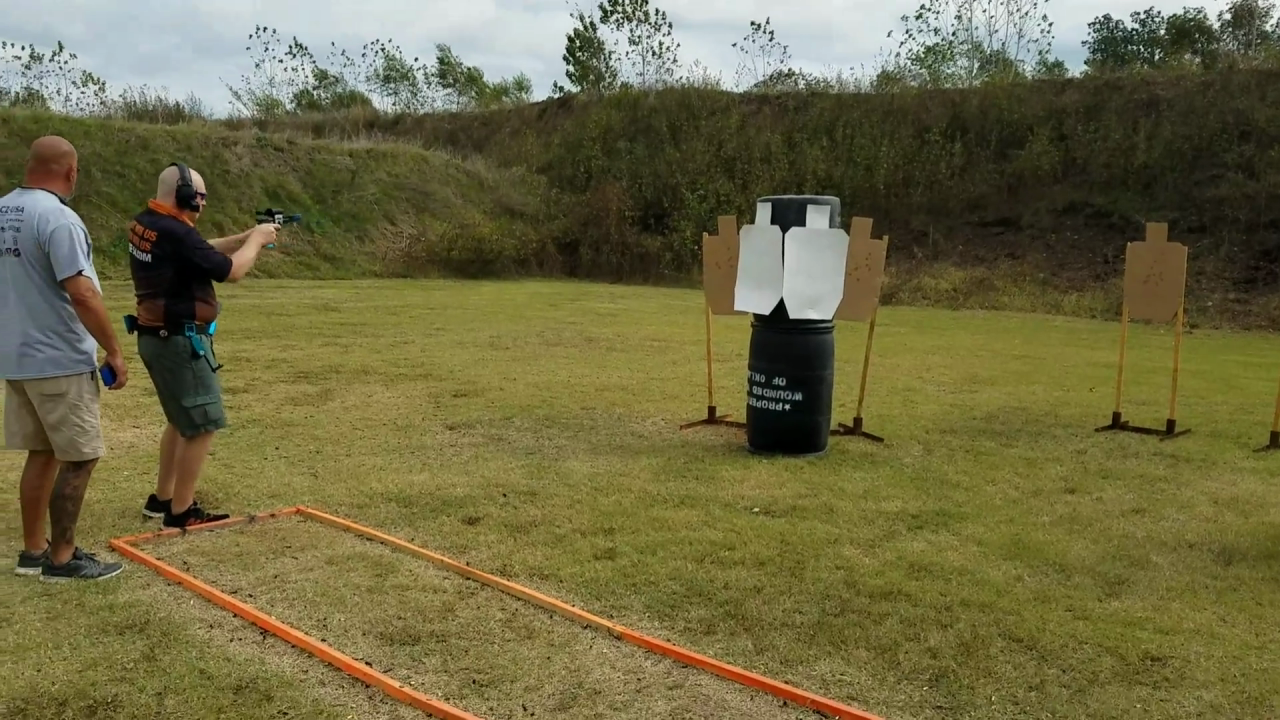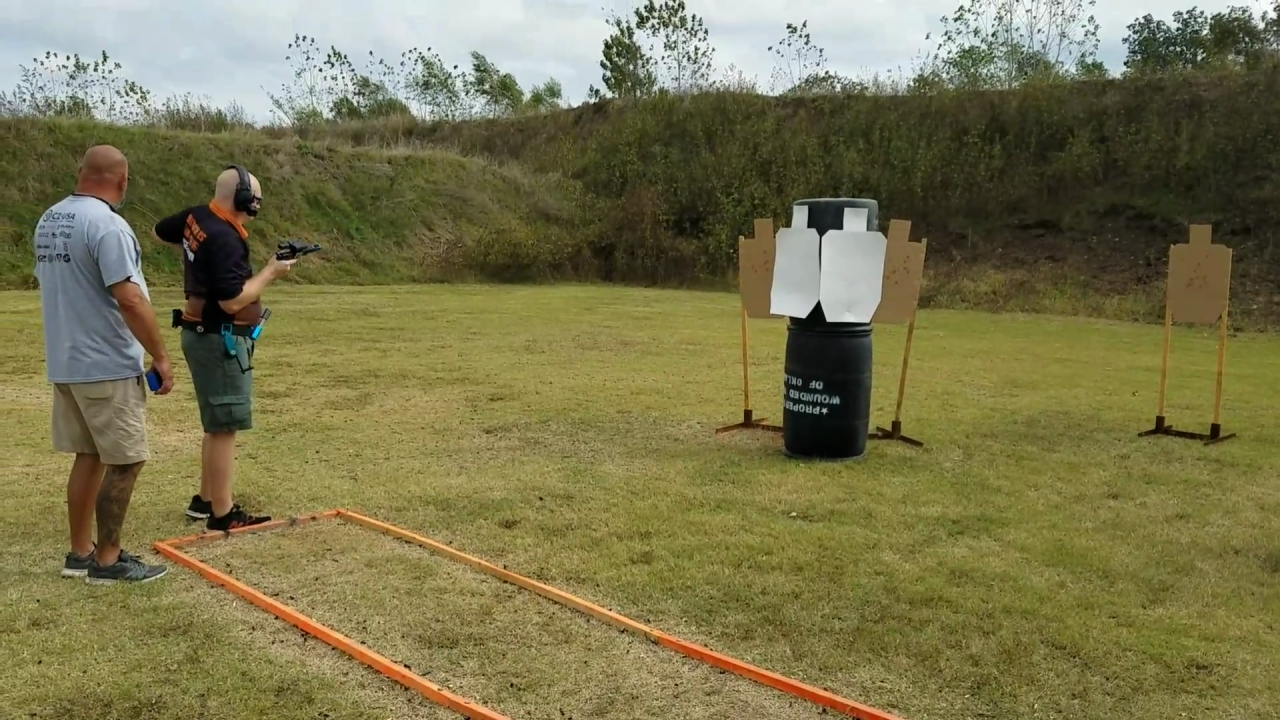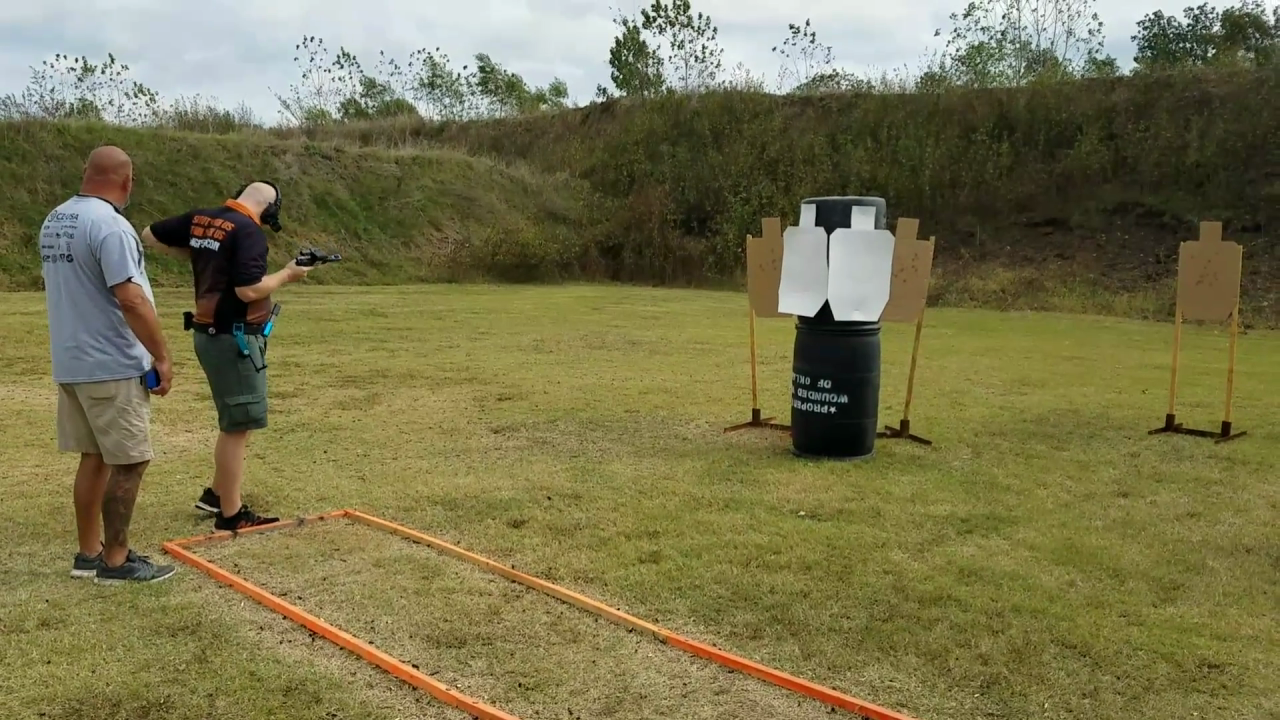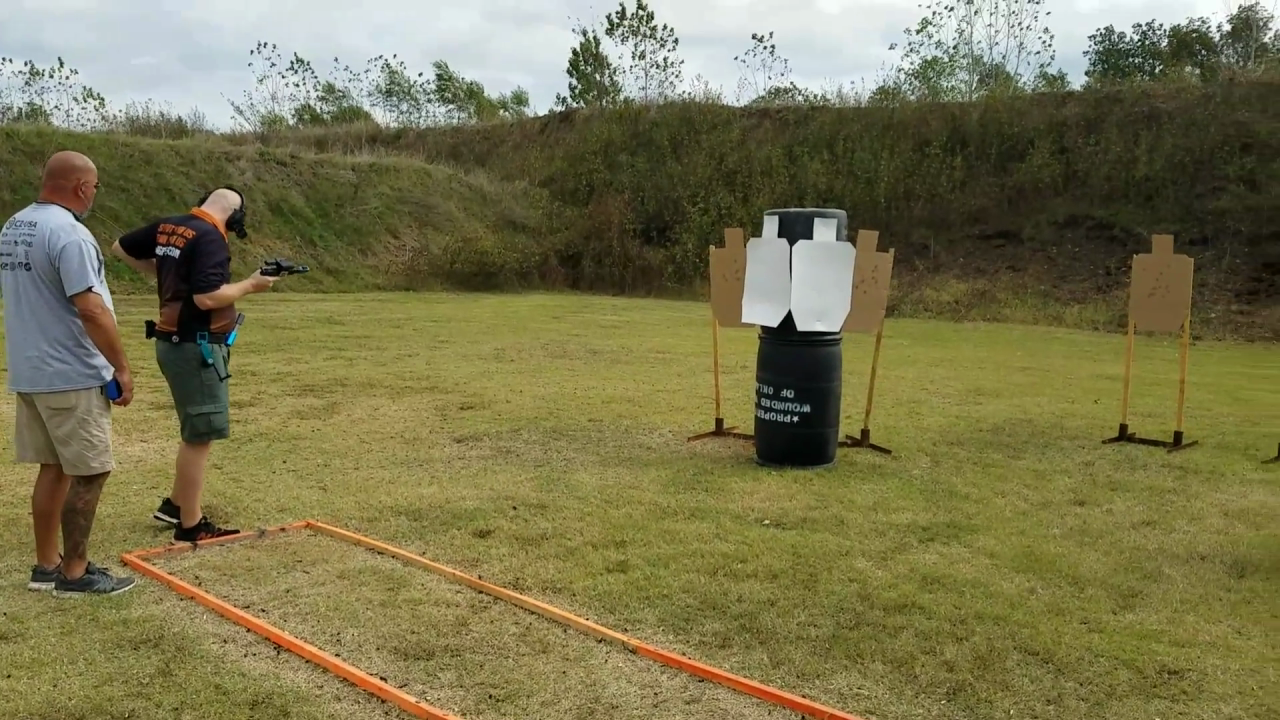
dt=1s
person 1, frame 1
right shoulder: (58, 217)
right elbow: (82, 295)
right wrist: (113, 351)
right hip: (60, 363)
left knee: (42, 454)
right knee: (79, 457)
right ankle: (62, 558)
person 1, frame 2
left shoulder: (49, 220)
right shoulder: (106, 224)
right elbow: (129, 300)
right wrist: (160, 357)
left hip: (66, 363)
right hip: (107, 367)
left knee: (89, 456)
right knee: (124, 461)
left ankle: (80, 552)
right ankle: (107, 559)
person 1, frame 3
left shoulder: (54, 221)
right shoulder: (109, 225)
right elbow: (131, 301)
right wrist: (161, 357)
left hip: (71, 363)
right hip: (111, 366)
left knee: (94, 457)
right knee: (128, 461)
left ankle: (89, 552)
right ankle: (115, 560)
person 1, frame 4
right shoulder: (68, 234)
right elbow: (91, 311)
right wrist: (121, 368)
right hip: (70, 376)
left knee: (53, 469)
right knee: (88, 473)
left ankle: (46, 564)
right ankle: (74, 572)
person 2, frame 1
left shoulder: (147, 221)
right shoulder: (175, 233)
left elbow: (201, 249)
right elbow: (231, 270)
left wrist: (247, 235)
right wrist: (257, 240)
left hip: (156, 337)
right hip: (179, 340)
left knee: (182, 421)
right knee: (202, 425)
left ankle: (162, 498)
right ankle: (180, 511)
person 2, frame 2
left shoulder: (197, 217)
right shoulder: (224, 239)
left elbow: (160, 231)
right elbow: (232, 301)
right wrist: (270, 272)
left hip: (204, 334)
right hip: (219, 339)
left knee: (217, 424)
right knee: (225, 427)
left ankle: (205, 499)
right ankle: (222, 514)
person 2, frame 3
left shoulder: (199, 219)
right shoulder: (248, 230)
left elbow: (149, 235)
right elbow: (249, 290)
right wrist: (287, 274)
left hip: (212, 334)
right hip: (233, 337)
left knee: (235, 421)
right knee: (238, 425)
left ankle: (216, 494)
right ankle: (230, 513)
person 2, frame 4
left shoulder: (166, 227)
right shoulder: (210, 238)
left elbow: (120, 248)
right elbow: (207, 297)
right wrist: (250, 284)
left hip: (174, 342)
right hip: (195, 346)
left knee: (197, 430)
right knee: (200, 436)
left ankle: (175, 505)
right ankle: (190, 524)
